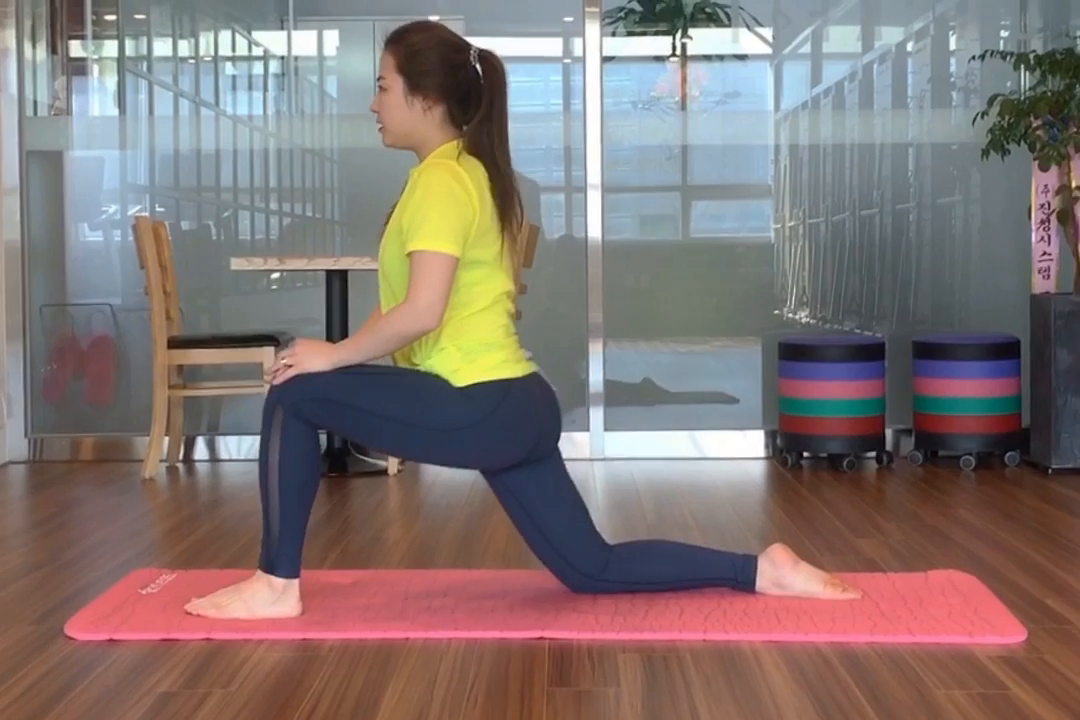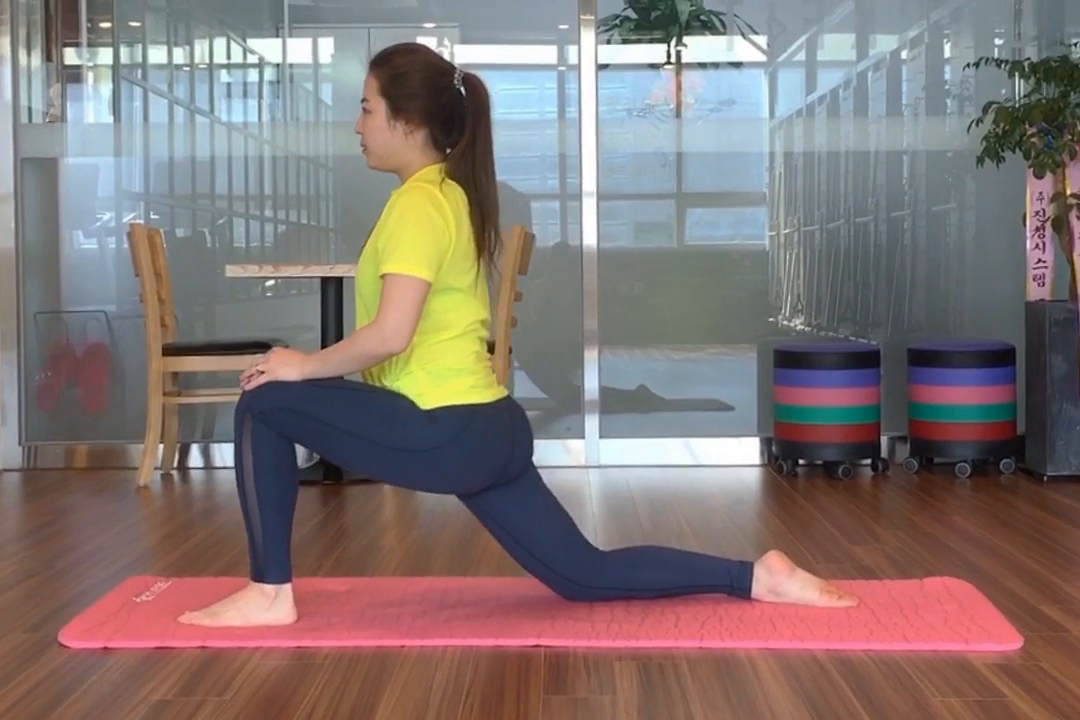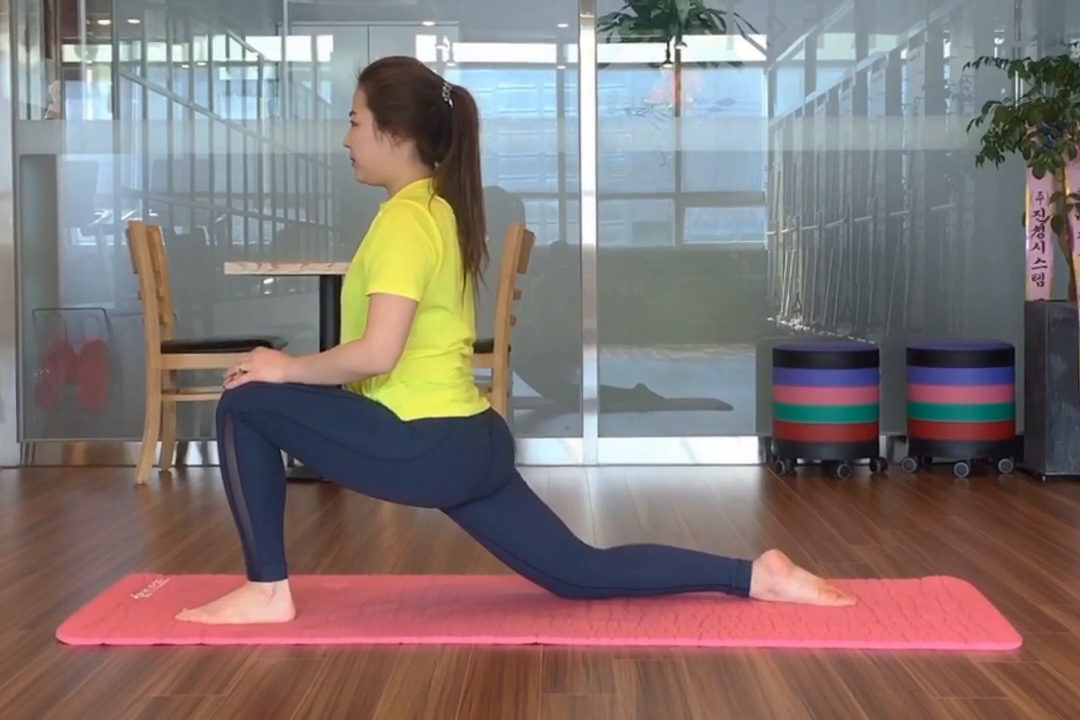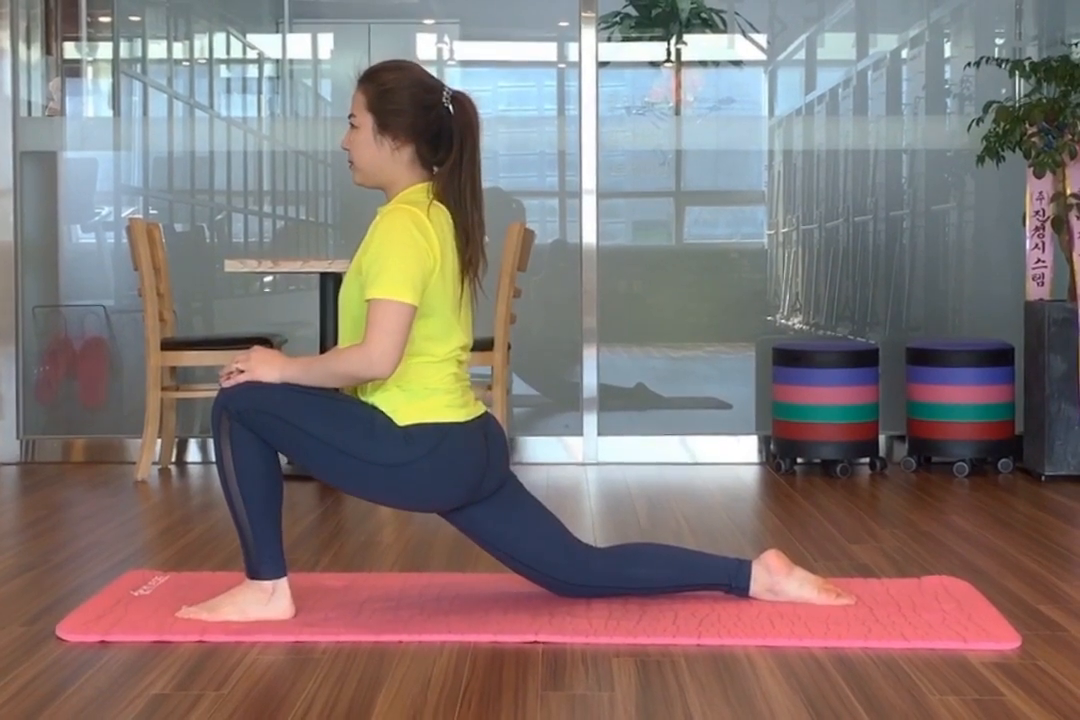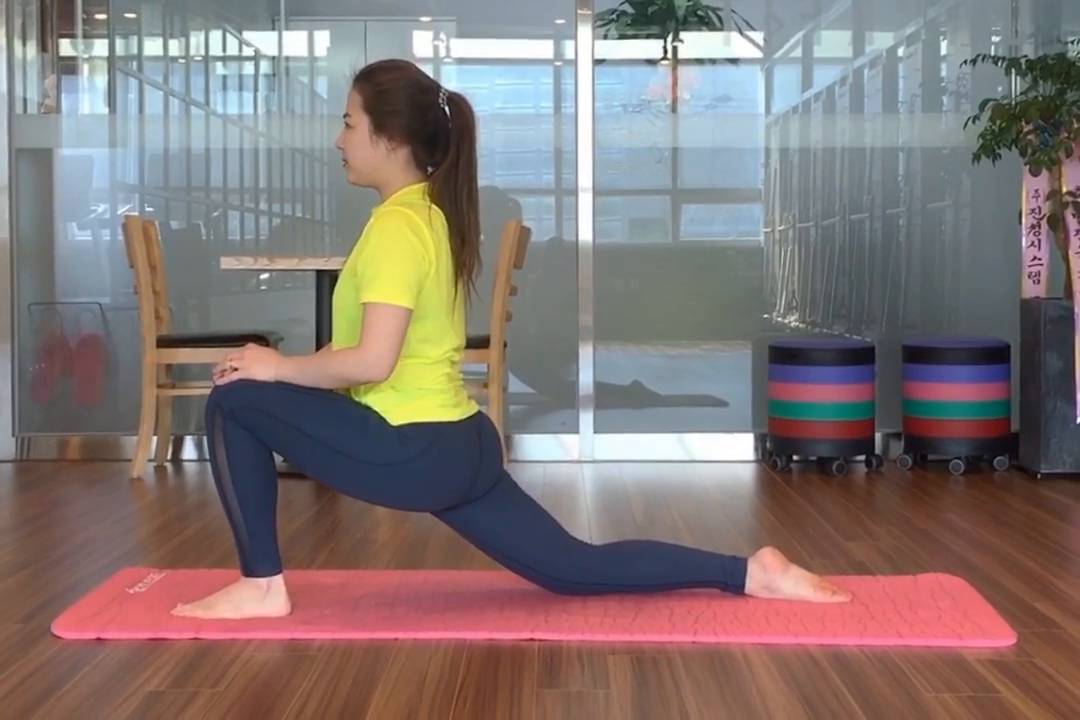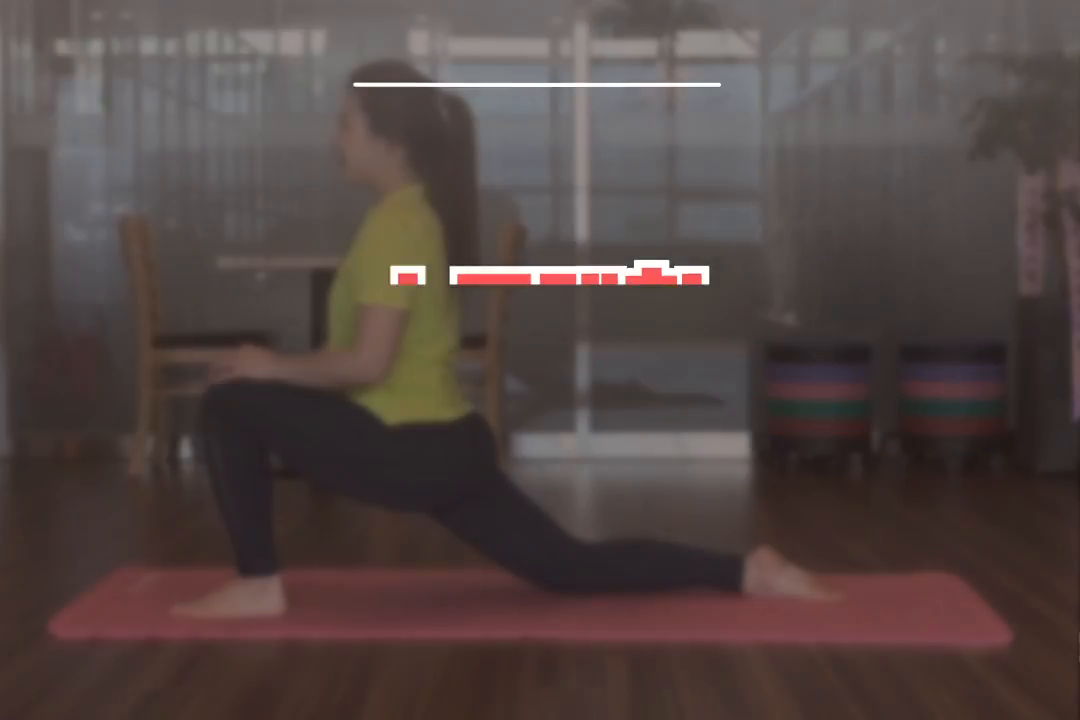
dt=0.4s
person 1, frame 1
left shoulder: (439, 179)
right shoulder: (470, 170)
left elbow: (423, 312)
left wrist: (335, 355)
right wrist: (350, 353)
left hip: (477, 408)
right hip: (517, 406)
left knee: (294, 394)
right knee: (592, 569)
left ankle: (277, 584)
right ankle: (760, 572)
person 1, frame 2
left shoulder: (417, 203)
right shoulder: (452, 194)
left elbow: (389, 335)
left wrist: (305, 365)
right wrist: (318, 366)
left hip: (444, 434)
right hip: (488, 430)
left knee: (264, 401)
right knee: (585, 575)
left ankle: (269, 594)
right ankle: (754, 576)
person 1, frame 3
left shoulder: (404, 218)
right shoulder: (439, 210)
left elbow: (378, 354)
left wrist: (286, 367)
right wrist: (301, 370)
left hip: (425, 446)
right hip: (468, 441)
left knee: (245, 403)
right knee: (580, 573)
left ankle: (266, 592)
right ankle: (754, 576)
person 1, frame 4
left shoulder: (402, 224)
right shoulder: (438, 214)
left elbow: (378, 360)
left wrist: (284, 368)
right wrist: (299, 370)
left hip: (421, 452)
right hip: (463, 446)
left knee: (241, 404)
right knee: (579, 572)
left ankle: (266, 590)
right ankle: (753, 575)
person 1, frame 5
left shoulder: (395, 225)
right shoulder: (431, 213)
left elbow: (373, 363)
left wrist: (277, 366)
right wrist: (291, 367)
left hip: (414, 451)
right hip: (457, 445)
left knee: (234, 401)
right knee: (576, 570)
left ankle: (261, 587)
right ankle: (749, 573)
person 1, frame 6
left shoulder: (393, 223)
right shoulder: (426, 211)
left elbow: (368, 365)
left wrist: (274, 366)
right wrist: (292, 369)
left hip: (409, 449)
right hip: (451, 443)
left knee: (230, 401)
right knee: (573, 567)
left ankle: (258, 587)
right ankle: (746, 571)
